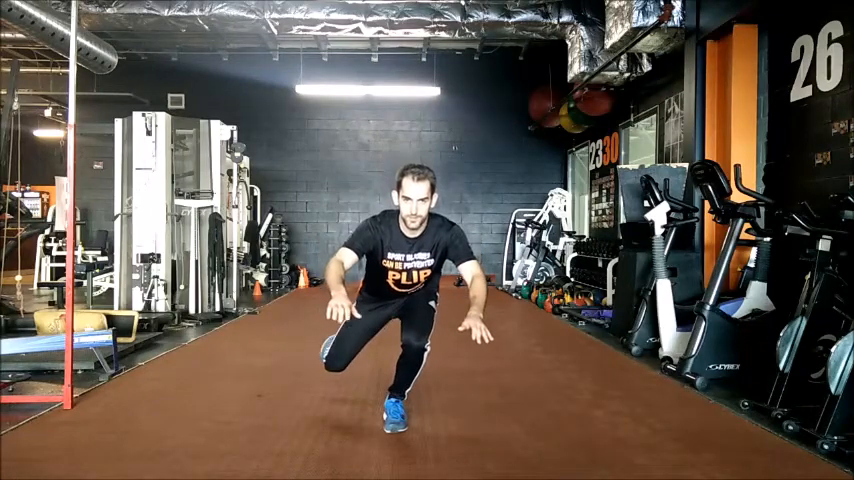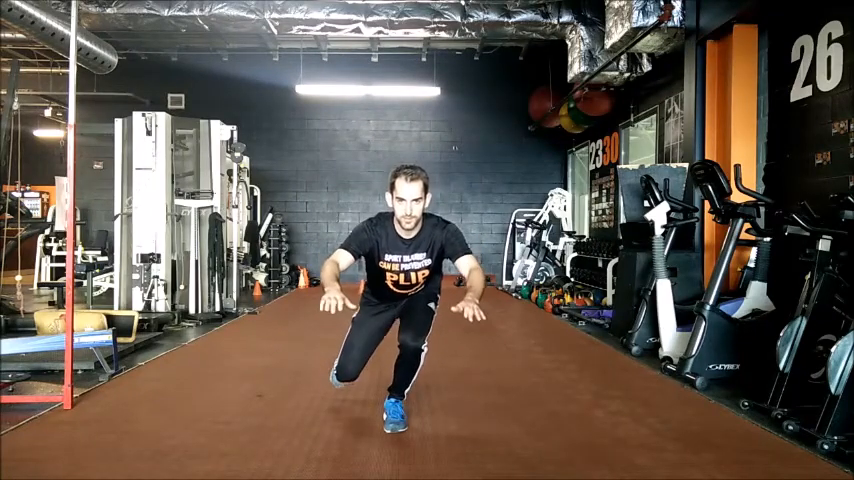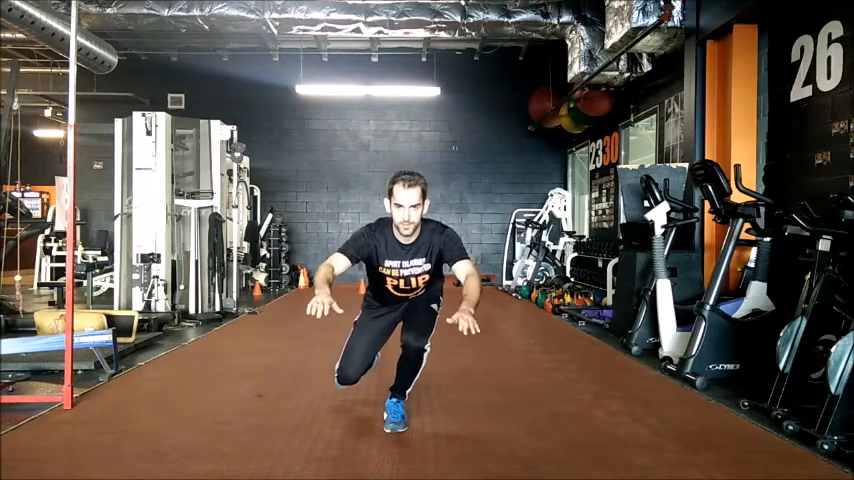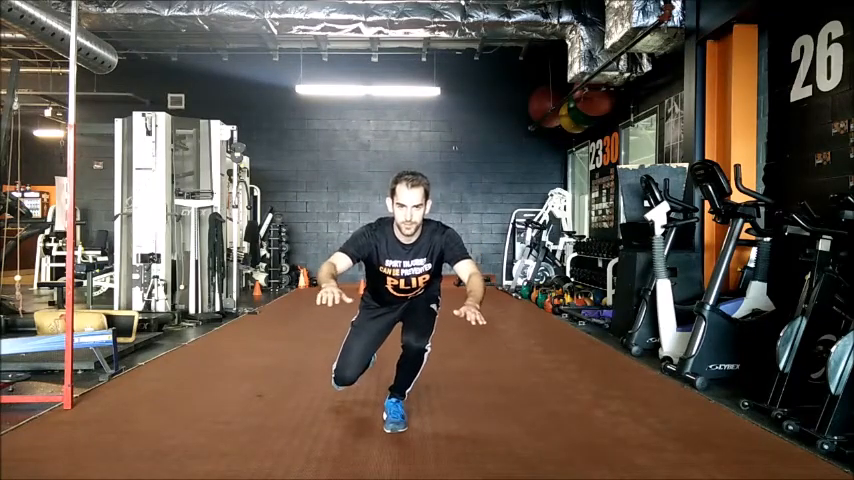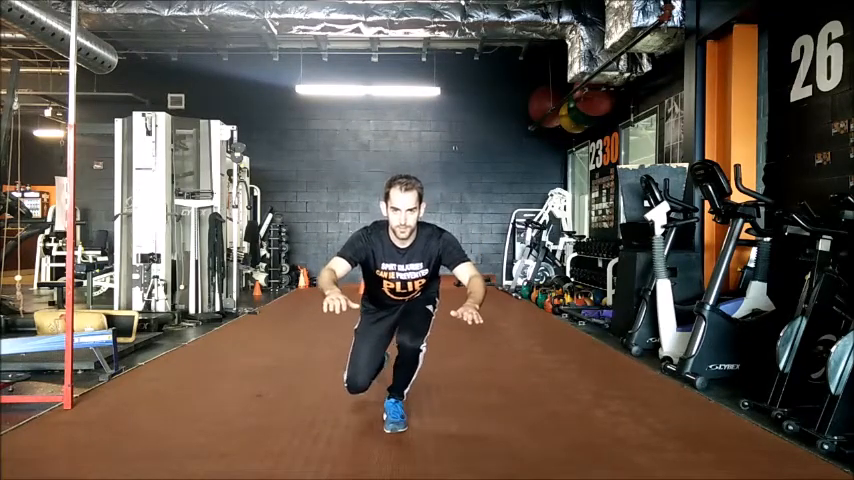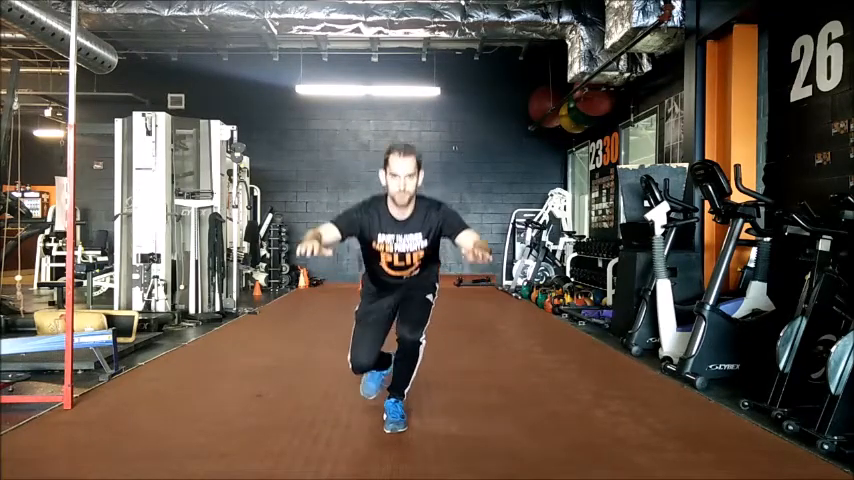
dt=0.5s
person 1, frame 1
left shoulder: (447, 233)
right shoulder: (375, 227)
left elbow: (474, 274)
right elbow: (338, 261)
left wrist: (475, 313)
right wrist: (338, 293)
left hip: (420, 296)
right hip: (375, 297)
left knee: (415, 343)
right knee: (334, 363)
left ankle: (395, 400)
right ankle: (338, 342)
person 1, frame 2
left shoulder: (443, 231)
right shoulder: (372, 230)
left elbow: (473, 269)
right elbow: (333, 262)
left wrist: (470, 298)
right wrist: (332, 288)
left hip: (421, 297)
right hip: (378, 300)
left knee: (412, 343)
right knee: (346, 373)
left ankle: (395, 400)
right ankle: (344, 368)
person 1, frame 3
left shoulder: (442, 236)
right shoulder: (371, 235)
left elbow: (470, 275)
right elbow: (330, 265)
left wrist: (466, 308)
right wrist: (323, 291)
left hip: (423, 300)
right hip: (380, 303)
left knee: (415, 343)
right knee: (347, 376)
left ankle: (396, 400)
right ankle: (371, 355)
person 1, frame 4
left shoulder: (443, 236)
right shoulder: (372, 235)
left elbow: (472, 274)
right elbow: (331, 265)
left wrist: (472, 303)
right wrist: (329, 284)
left hip: (421, 300)
right hip: (378, 303)
left knee: (416, 343)
right knee: (344, 377)
left ankle: (396, 400)
right ankle: (367, 353)
person 1, frame 5
left shoulder: (438, 240)
right shoulder: (367, 238)
left elbow: (473, 277)
right elbow: (329, 271)
left wrist: (471, 304)
right wrist: (332, 291)
left hip: (419, 302)
right hip: (377, 307)
left knee: (410, 343)
right knee: (356, 384)
left ankle: (395, 400)
right ankle: (378, 359)
person 1, frame 6
left shoulder: (437, 212)
right shoulder: (366, 212)
left elbow: (474, 242)
right elbow: (320, 234)
left wrist: (479, 250)
right wrist: (313, 240)
left hip: (419, 285)
right hip: (378, 289)
left knee: (411, 337)
right knee: (361, 362)
left ankle: (395, 401)
right ankle: (383, 365)
